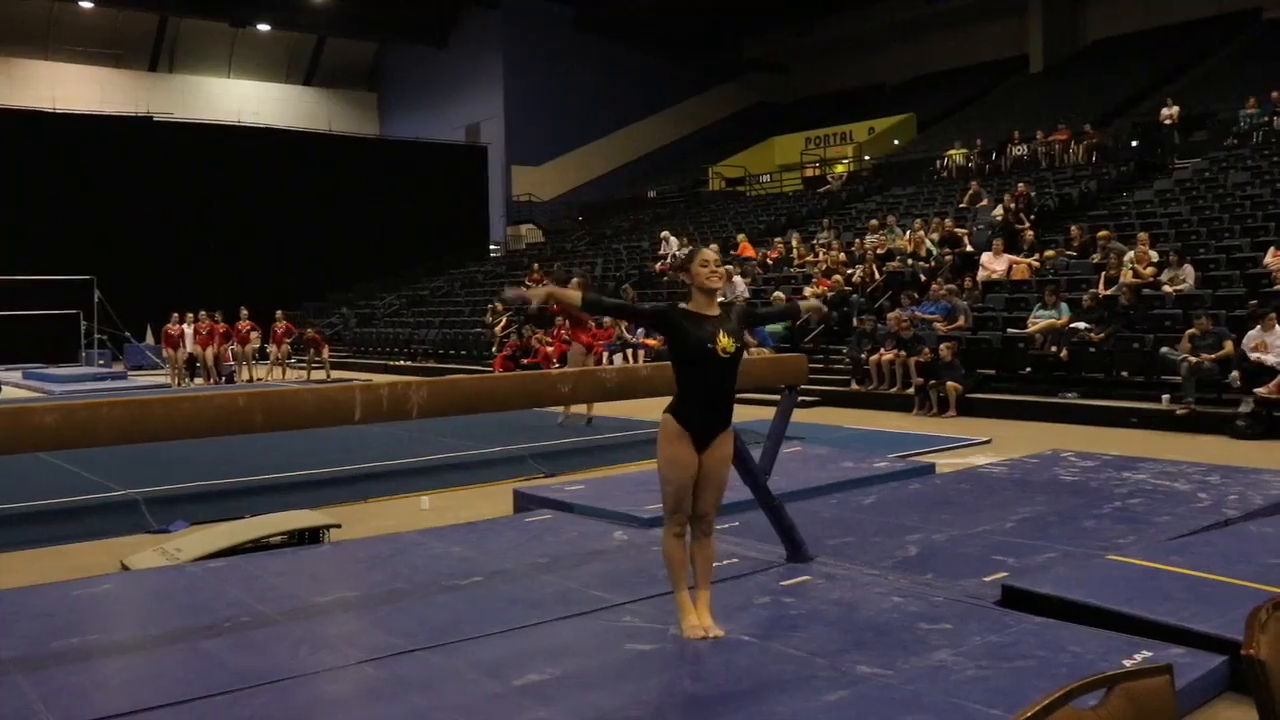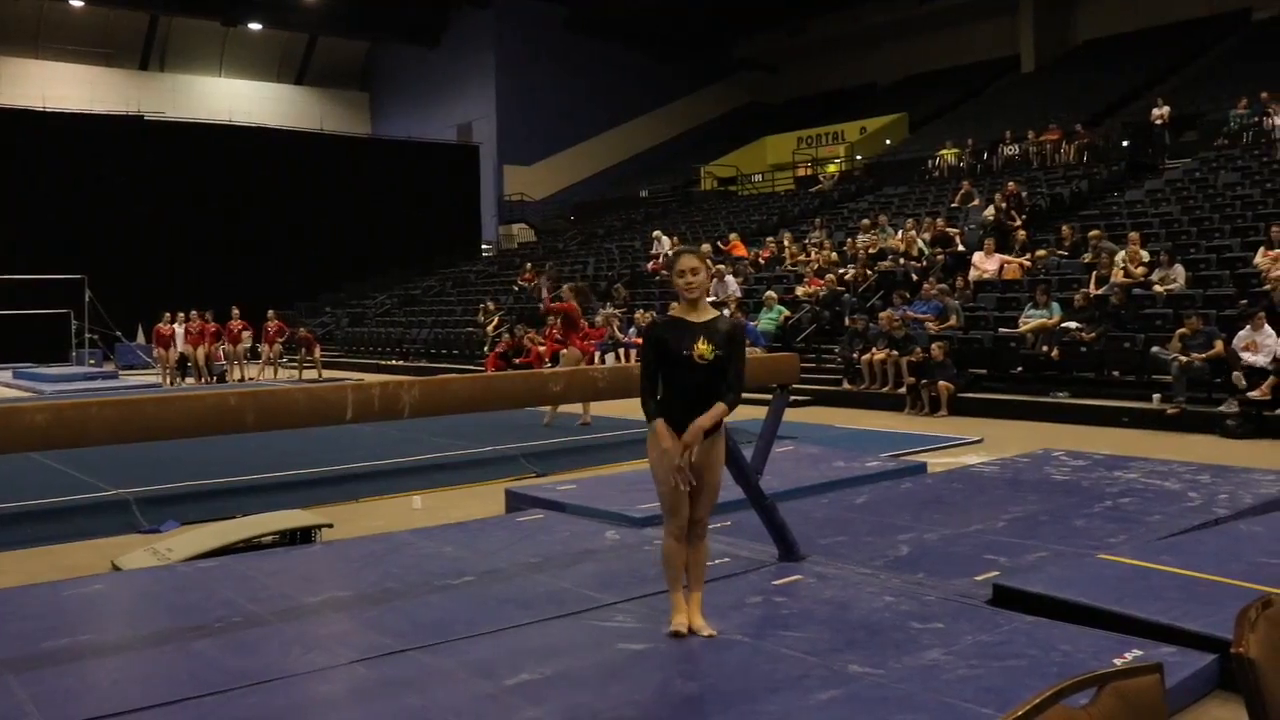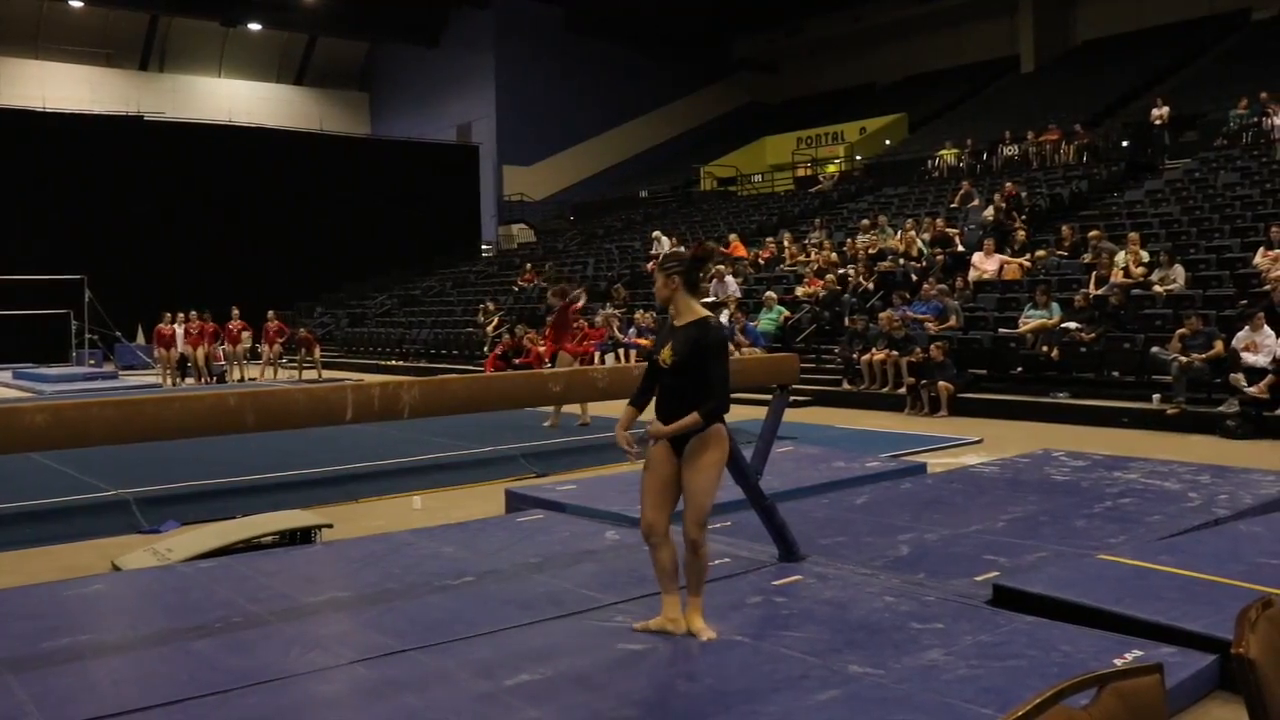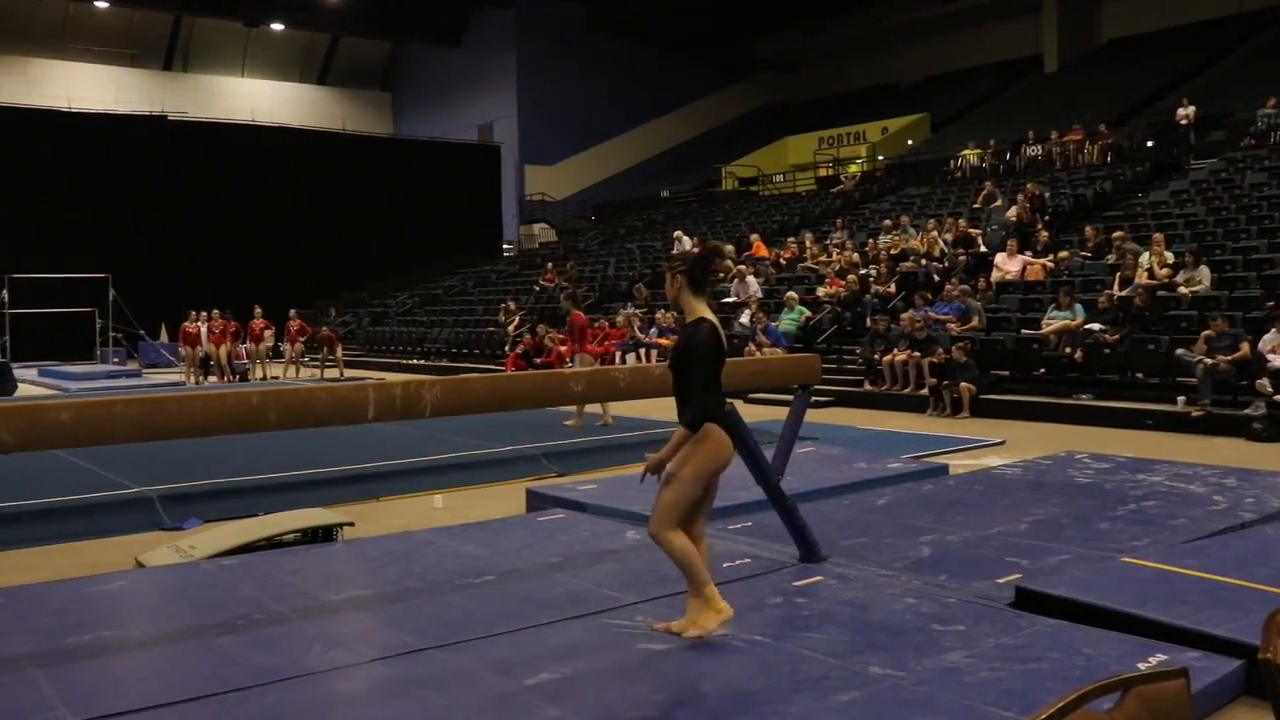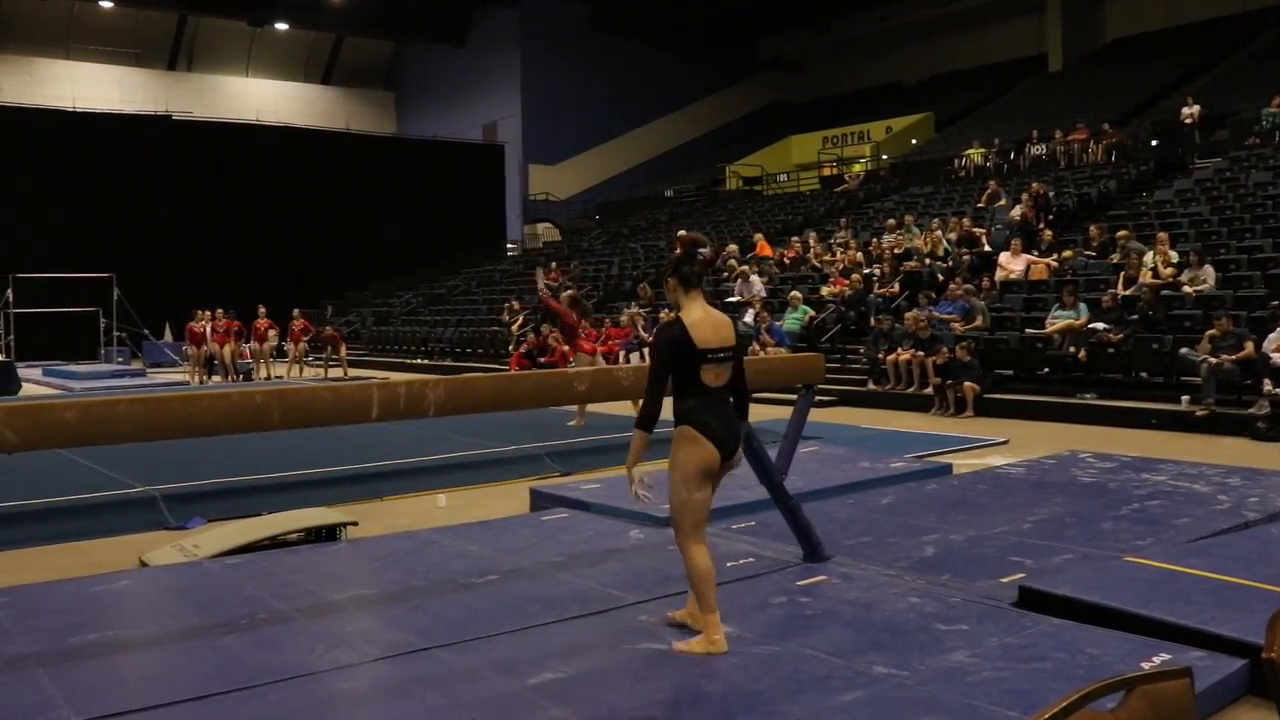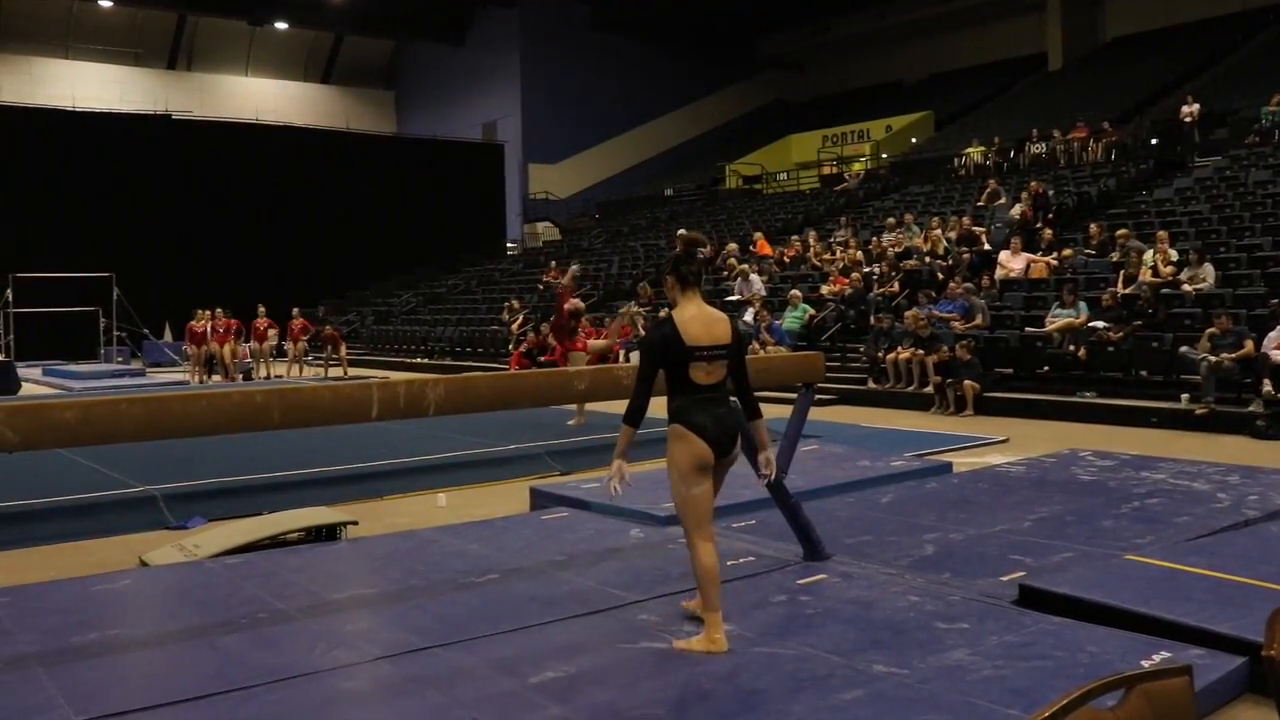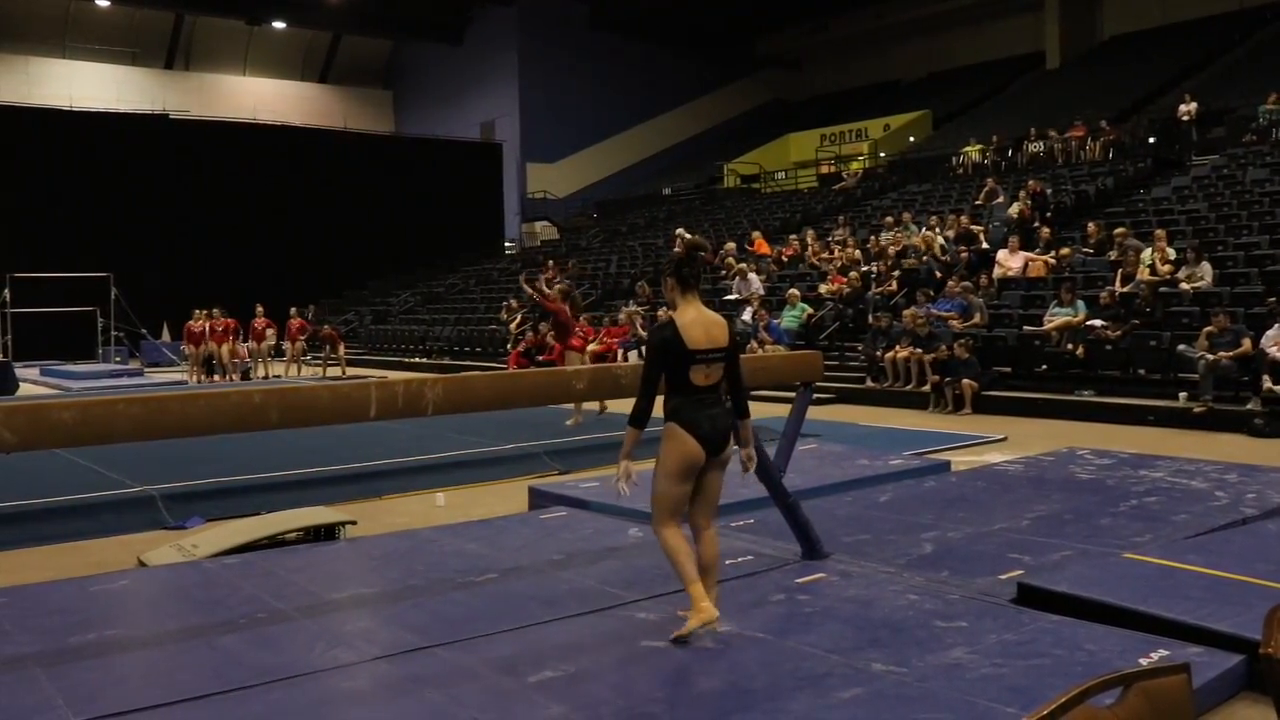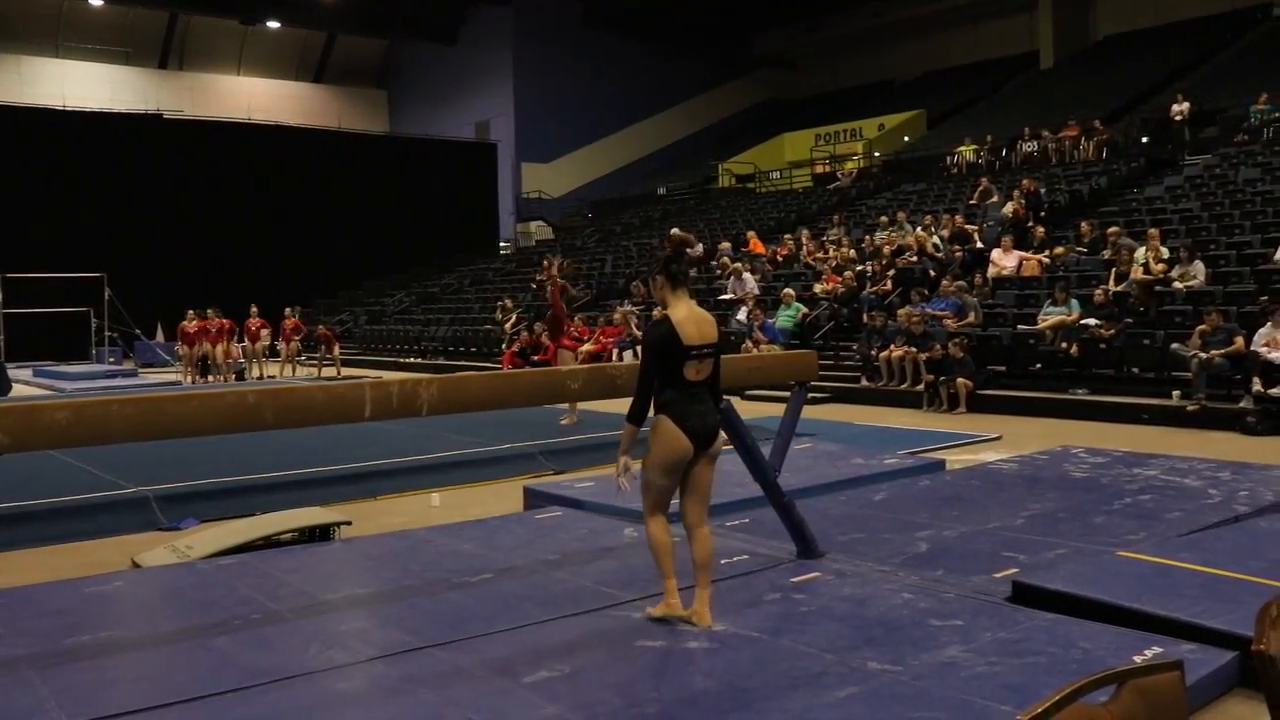
dt=0.3s
person 1, frame 1
left shoulder: (735, 317)
right shoulder: (675, 316)
left elbow: (778, 312)
right elbow: (617, 308)
left wrist: (809, 305)
right wrist: (556, 294)
left hip: (720, 432)
right hip: (683, 428)
left knee: (705, 523)
right knee: (677, 522)
left ankle: (704, 608)
right ankle: (686, 609)
person 1, frame 2
left shoulder: (729, 328)
right shoulder: (660, 328)
left elbow: (734, 391)
right elbow: (648, 391)
left wrist: (704, 423)
right wrist: (665, 444)
left hip: (712, 436)
right hip: (670, 434)
left knee: (699, 527)
right knee: (677, 526)
left ankle: (695, 608)
right ankle: (678, 607)
person 1, frame 3
left shoulder: (709, 331)
right shoulder: (668, 329)
left elbow: (718, 401)
right elbow: (648, 383)
left wrist: (670, 431)
right wrist: (624, 423)
left hip: (705, 439)
right hip: (667, 440)
left knee: (693, 534)
right knee: (652, 527)
left ankle: (694, 612)
right ankle: (671, 613)
person 1, frame 4
left shoulder: (699, 333)
right shoulder: (699, 328)
left elbow: (700, 405)
left wrist: (664, 455)
right wrist: (671, 450)
left hip: (707, 439)
right hip: (701, 438)
left knee: (661, 527)
right knee: (691, 529)
left ankle: (714, 603)
right ankle: (695, 614)
person 1, frame 5
left shoulder: (672, 332)
right shoulder: (729, 325)
left elbow: (653, 401)
left wrist: (634, 462)
right wrist: (736, 440)
left hip: (696, 437)
right hip: (728, 432)
left knee: (691, 537)
right knee: (690, 524)
left ankle: (712, 634)
right ankle: (696, 609)
person 1, frame 6
left shoulder: (664, 330)
right shoulder: (728, 324)
left elbow: (641, 397)
right elbow: (745, 390)
left wrist: (619, 456)
right wrist: (764, 446)
left hip: (690, 433)
right hip: (727, 429)
left knee: (699, 535)
right knee: (700, 522)
left ankle: (714, 634)
right ankle: (705, 602)
person 1, frame 7
left shoulder: (666, 332)
right shoulder: (724, 326)
left elbow: (645, 398)
right elbow: (737, 390)
left wrist: (625, 457)
right wrist: (747, 442)
left hip: (685, 433)
right hip: (721, 430)
left knee: (666, 522)
right knee: (704, 523)
left ankle: (701, 603)
right ankle: (706, 603)
person 1, frame 8
left shoulder: (660, 329)
right shoulder: (711, 322)
left elbow: (644, 394)
left wrist: (624, 451)
left hip: (674, 427)
right hip: (708, 424)
left knee: (654, 512)
right knee: (698, 521)
left ankle: (671, 599)
right ankle: (702, 608)
